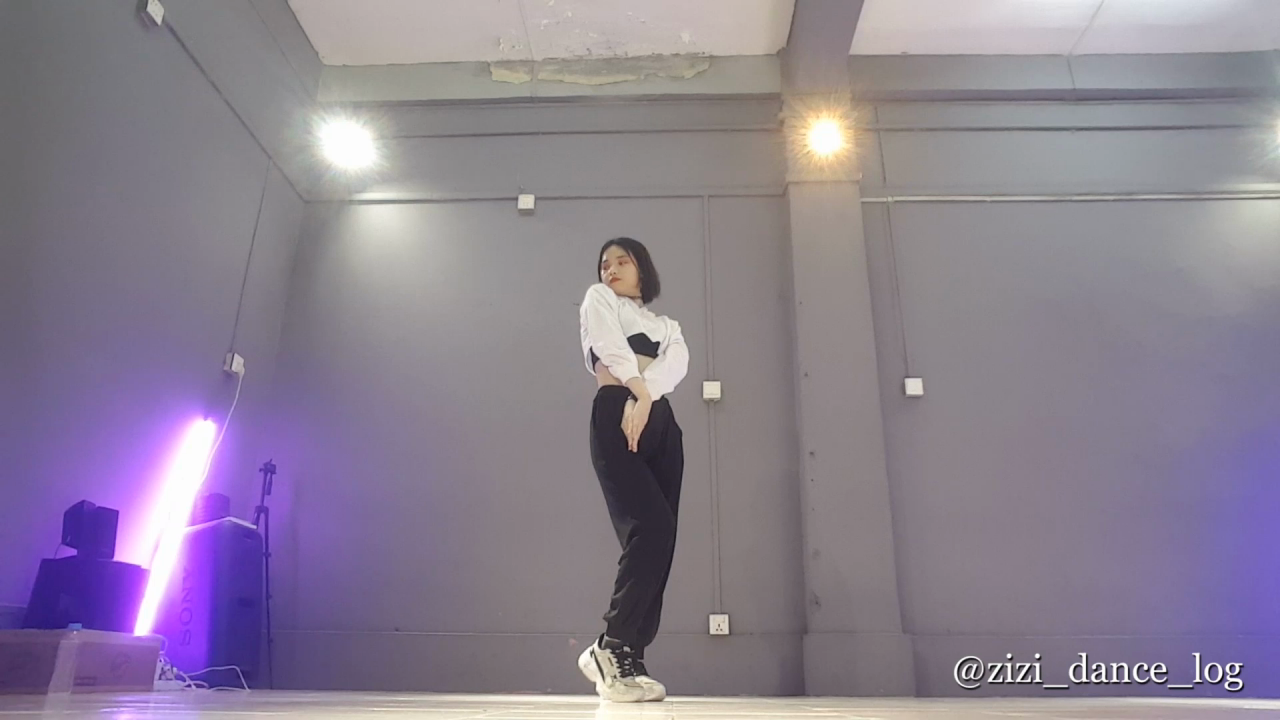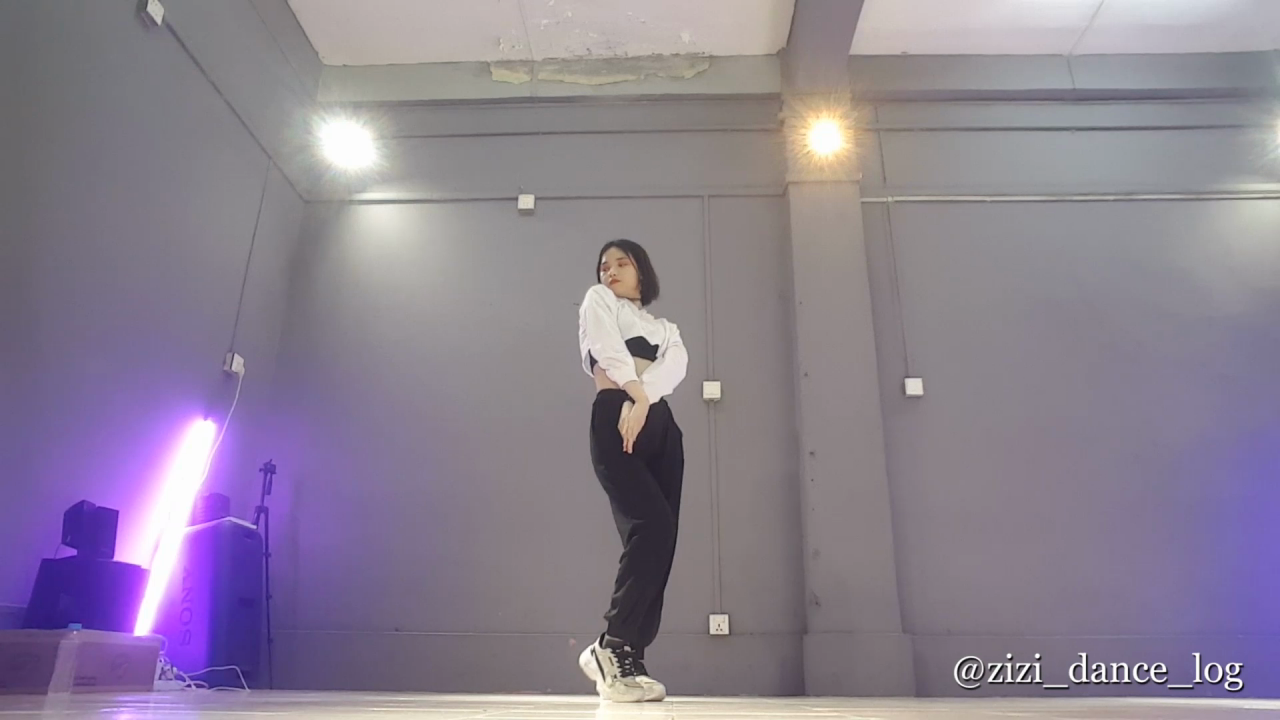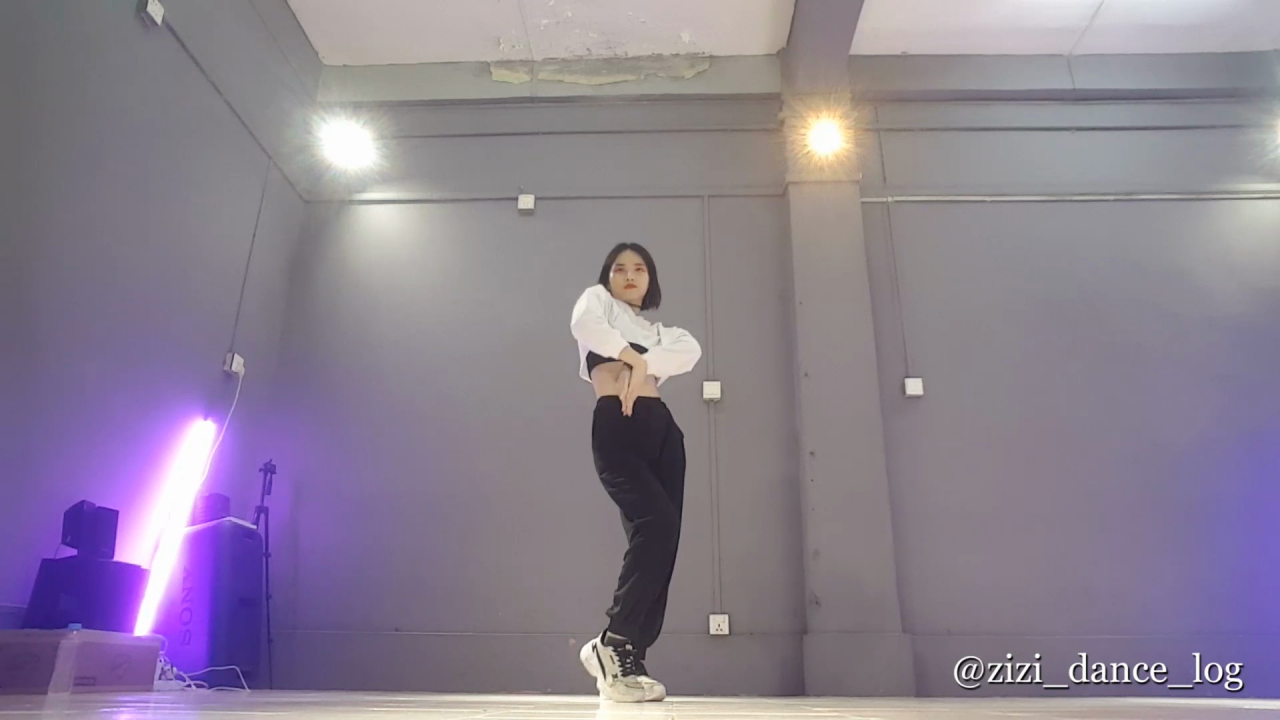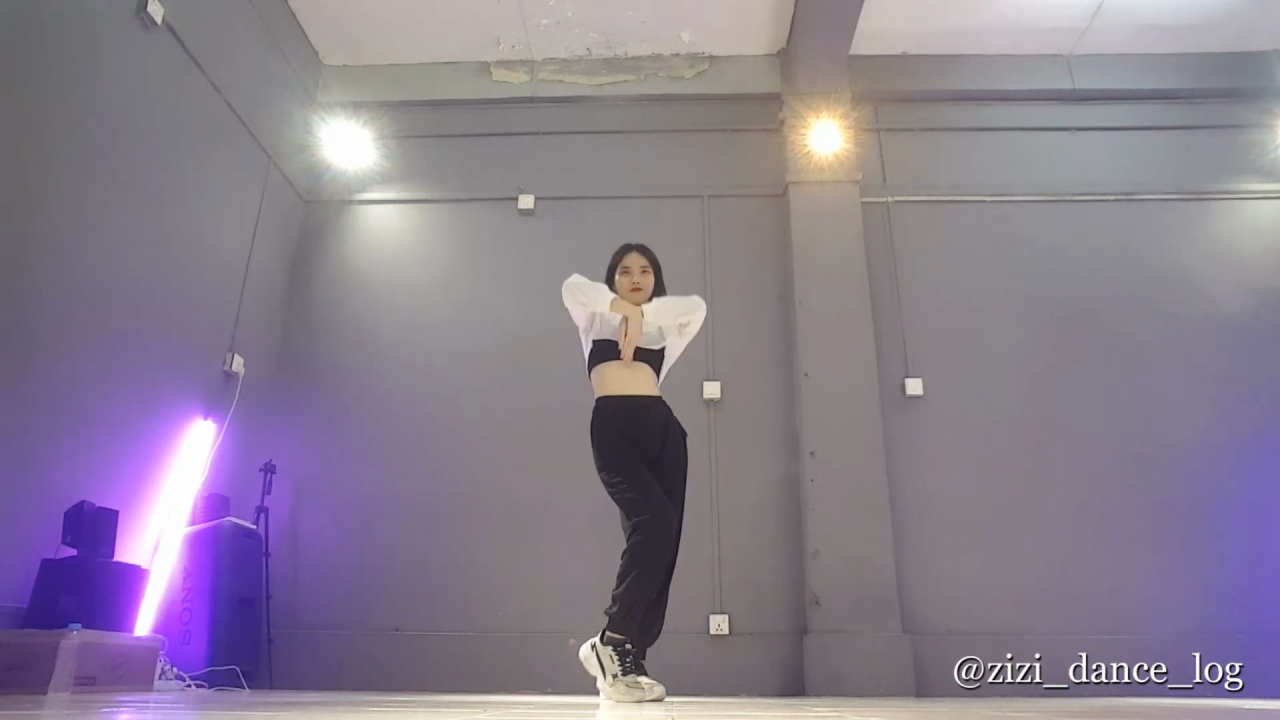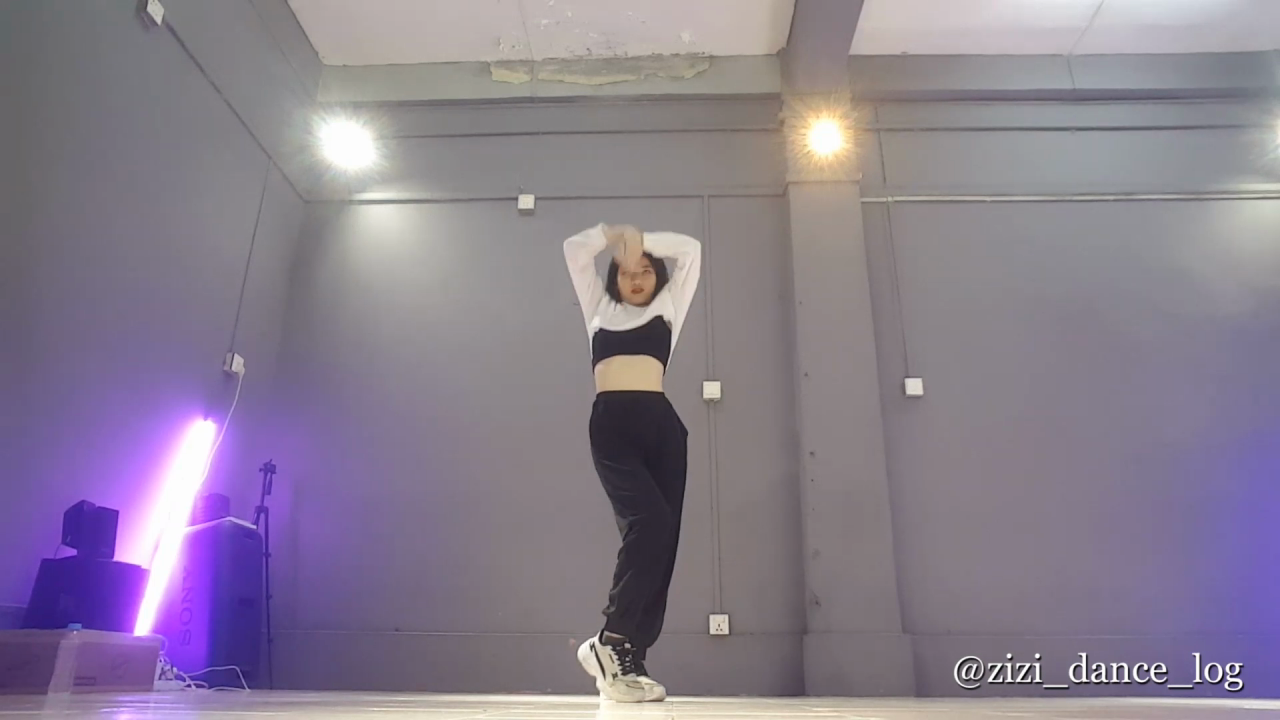
dt=0.5s
person 1, frame 1
left shoulder: (665, 324)
right shoulder: (599, 299)
left elbow: (676, 362)
right elbow: (610, 345)
left wrist: (645, 399)
right wrist: (637, 388)
left hip: (660, 421)
right hip: (616, 415)
left knee: (661, 535)
right knee: (650, 527)
left ankle: (628, 658)
right ankle: (612, 646)
person 1, frame 2
left shoulder: (664, 328)
right shoulder: (599, 300)
left elbow: (674, 366)
right elbow: (605, 344)
left wrist: (642, 398)
right wrist: (634, 395)
left hip: (660, 425)
right hip: (616, 421)
left knee: (661, 536)
right knee: (651, 526)
left ankle: (628, 660)
right ankle: (611, 645)
person 1, frame 3
left shoulder: (659, 330)
right shoulder: (598, 301)
left elbow: (690, 351)
right elbow: (584, 325)
left wrist: (644, 363)
right wrist: (629, 354)
left hip: (660, 427)
right hip: (615, 425)
left knee: (662, 536)
right knee: (656, 525)
left ankle: (629, 658)
right ankle: (613, 642)
person 1, frame 4
left shoulder: (666, 325)
right shoulder: (597, 316)
left elbow: (695, 305)
right elbow: (574, 287)
left wrist: (643, 311)
right wrist: (622, 306)
left hip: (661, 427)
right hip: (613, 427)
left knee: (665, 537)
right knee: (652, 524)
left ankle: (629, 659)
right ankle: (612, 641)
person 1, frame 5
left shoulder: (668, 309)
right shoulder: (600, 308)
left elbow: (689, 249)
right elbow: (575, 247)
left wrist: (644, 240)
right wrist: (615, 235)
left hip: (661, 423)
right hip: (612, 425)
left knee: (663, 535)
right knee: (648, 523)
left ankle: (629, 657)
right ankle: (611, 642)
